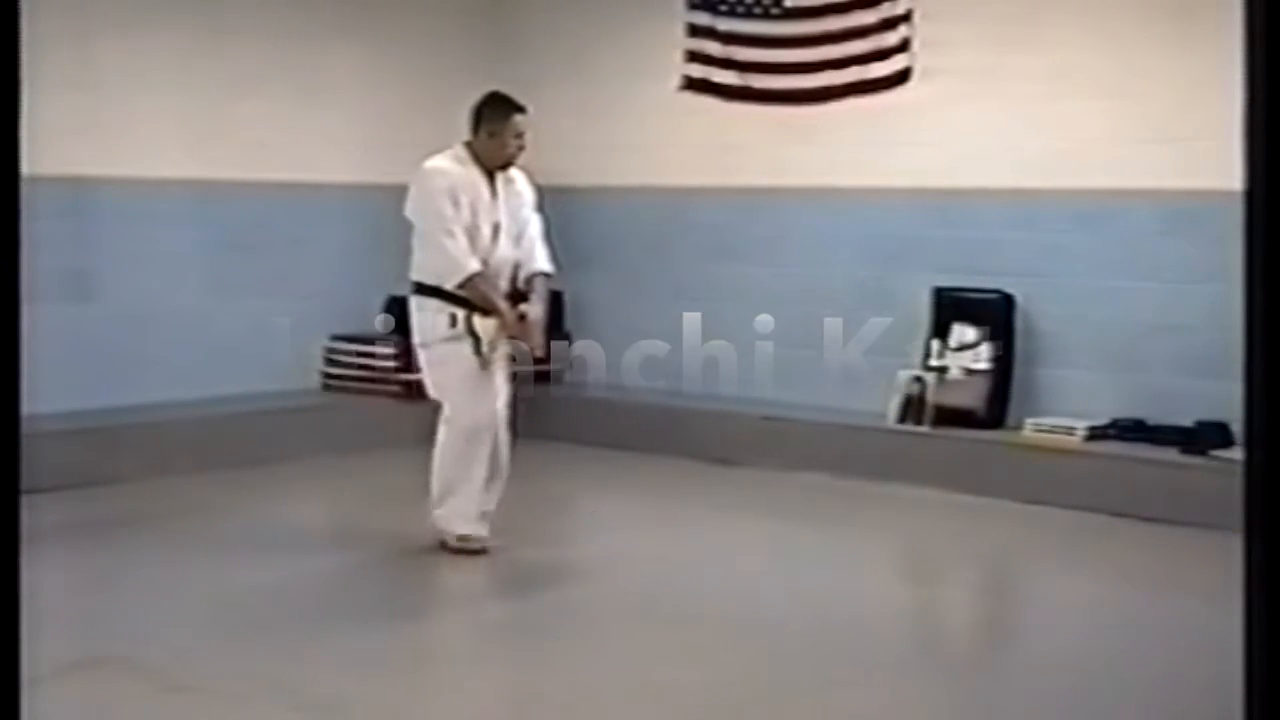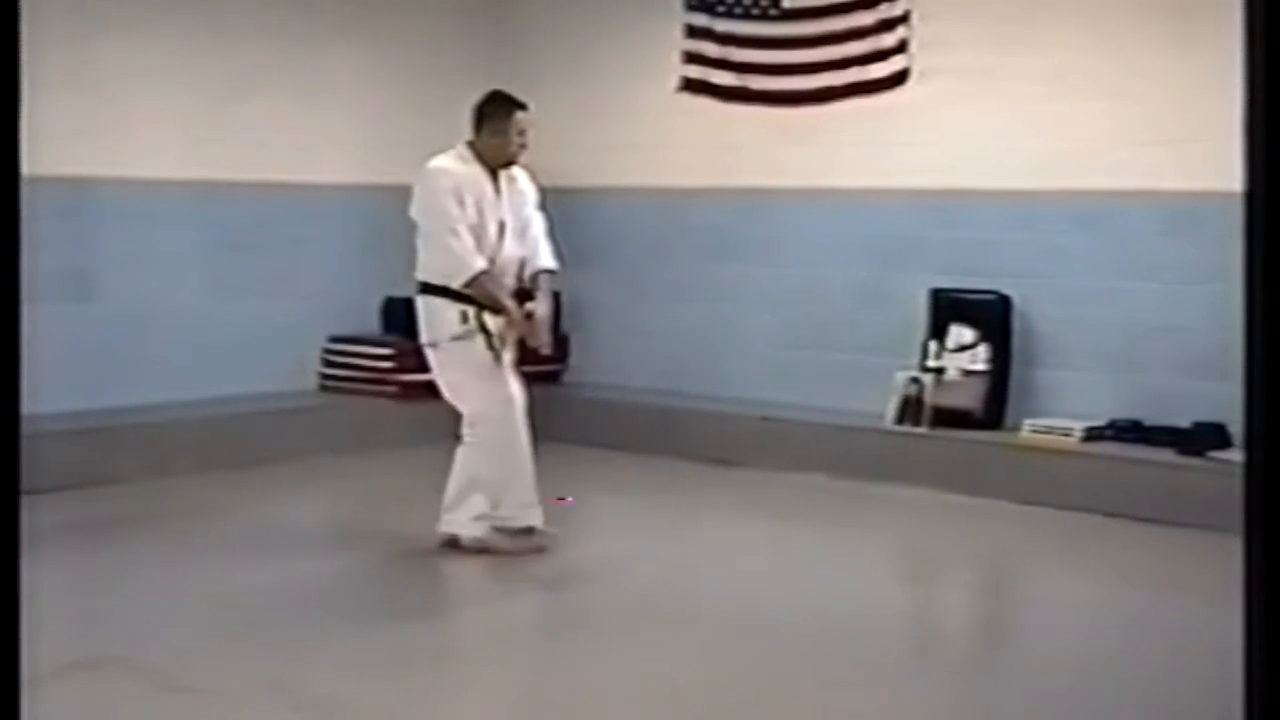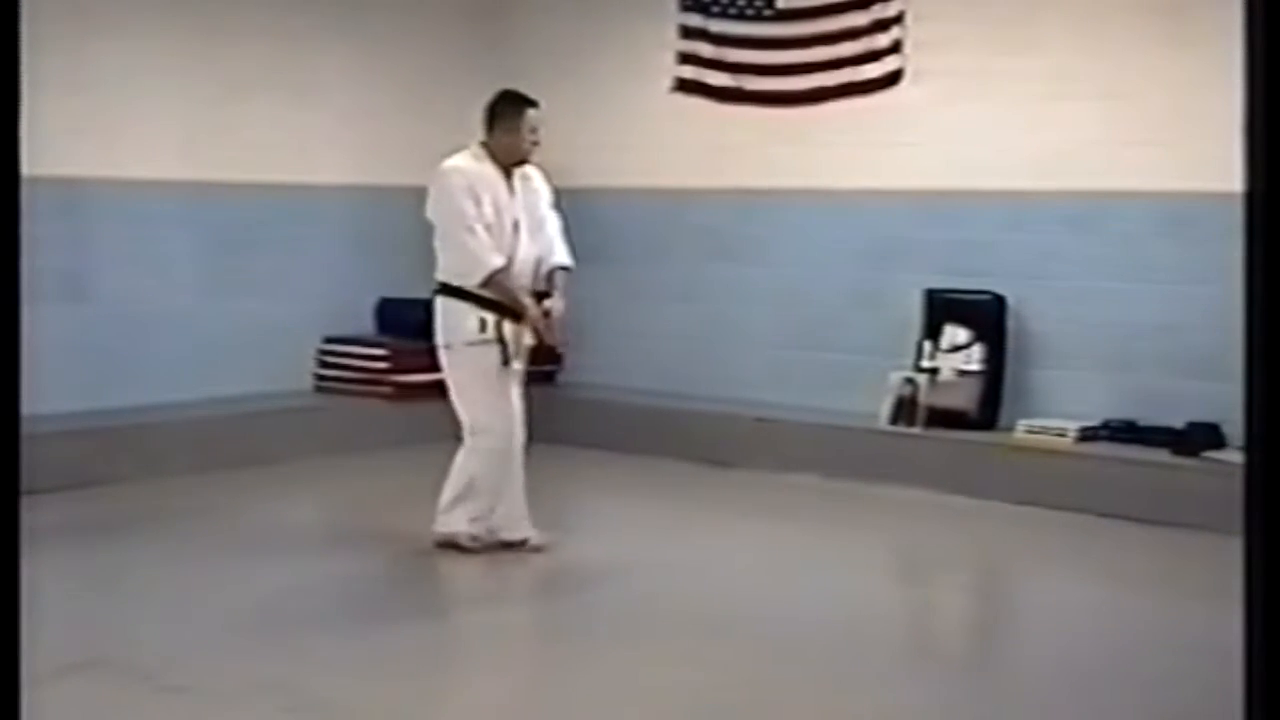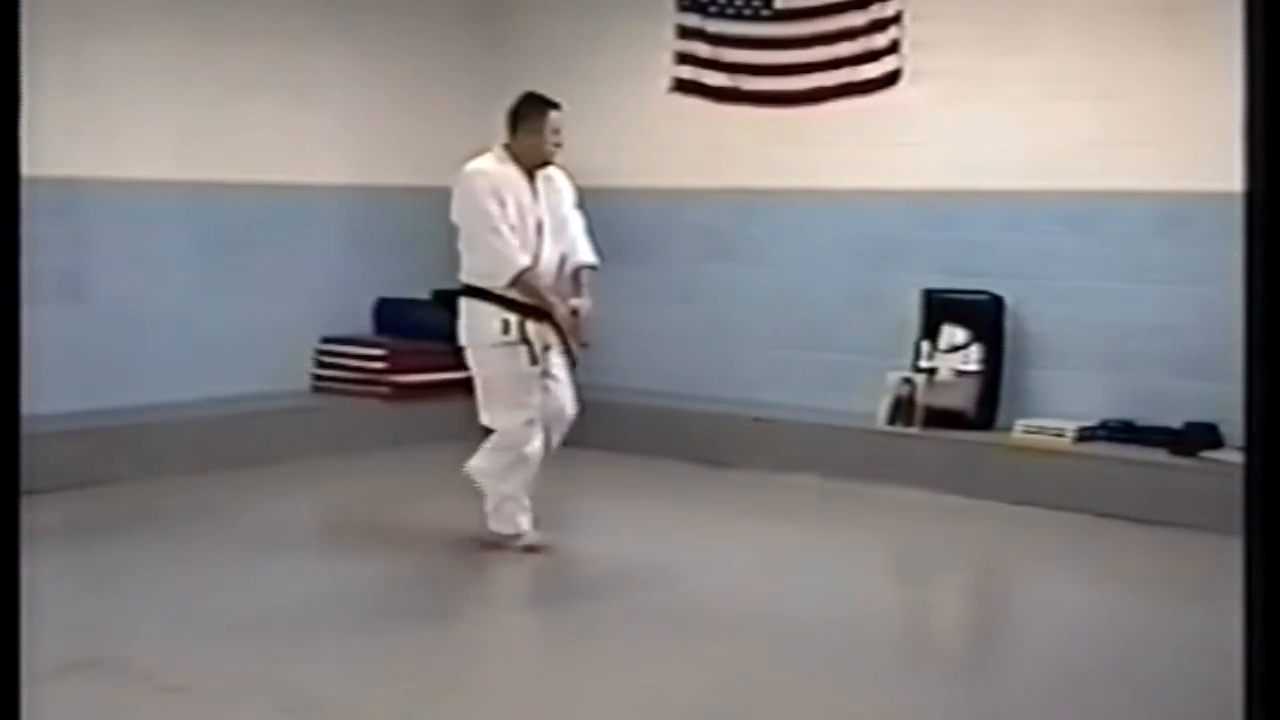
dt=0.3s
person 1, frame 1
left shoulder: (517, 184)
right shoulder: (438, 176)
left elbow: (531, 247)
right elbow: (451, 258)
left wrist: (535, 303)
right wrist: (503, 308)
left hip: (492, 317)
right hip: (446, 312)
left knee: (491, 419)
right knee: (471, 415)
left ankle: (466, 523)
right ankle: (454, 523)
person 1, frame 2
left shoulder: (519, 181)
right shoulder: (442, 176)
left elbow: (535, 244)
right elbow: (457, 258)
left wrist: (542, 300)
right wrist: (510, 307)
left hip: (496, 314)
right hip: (454, 312)
left knee: (487, 419)
right knee: (501, 409)
left ankle: (462, 523)
right ankle: (514, 520)
person 1, frame 3
left shoulder: (532, 180)
right shoulder: (458, 176)
left elbow: (550, 242)
right elbow: (475, 257)
left wrist: (556, 297)
right wrist: (527, 304)
left hip: (510, 318)
right hip: (472, 317)
left knee: (494, 426)
right knee: (498, 426)
left ankle: (458, 524)
right ankle: (506, 526)
person 1, frame 4
left shoulder: (556, 181)
right shoulder: (481, 179)
left elbow: (574, 241)
right elbow: (502, 258)
left wrist: (582, 296)
right wrist: (554, 303)
left hip: (538, 318)
right hip: (497, 317)
left knee: (558, 410)
right knee: (519, 423)
left ankle: (490, 480)
right ankle: (508, 523)
